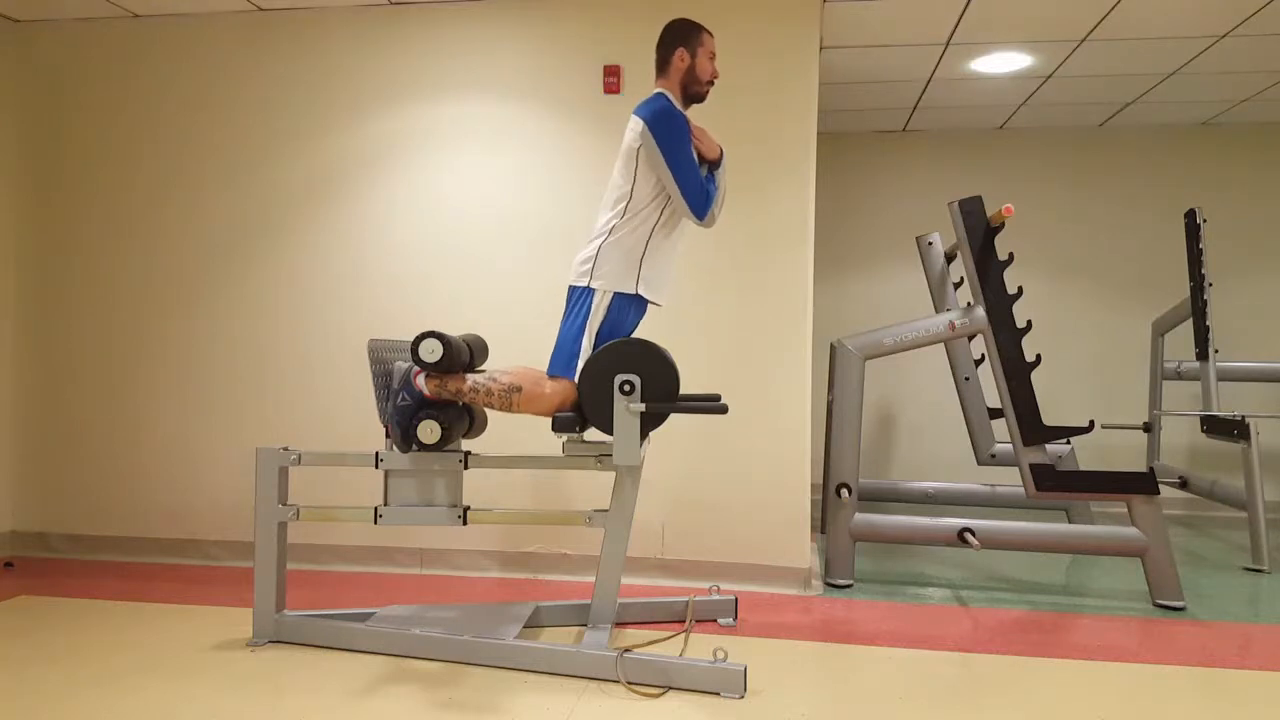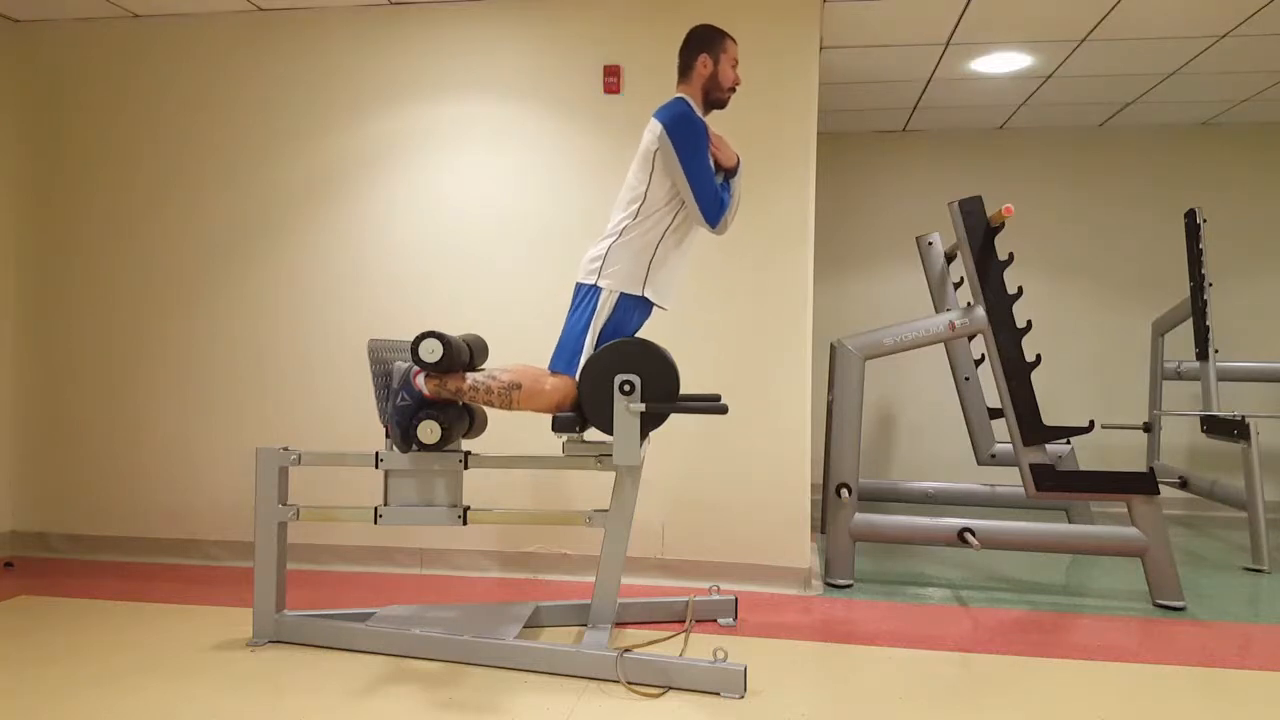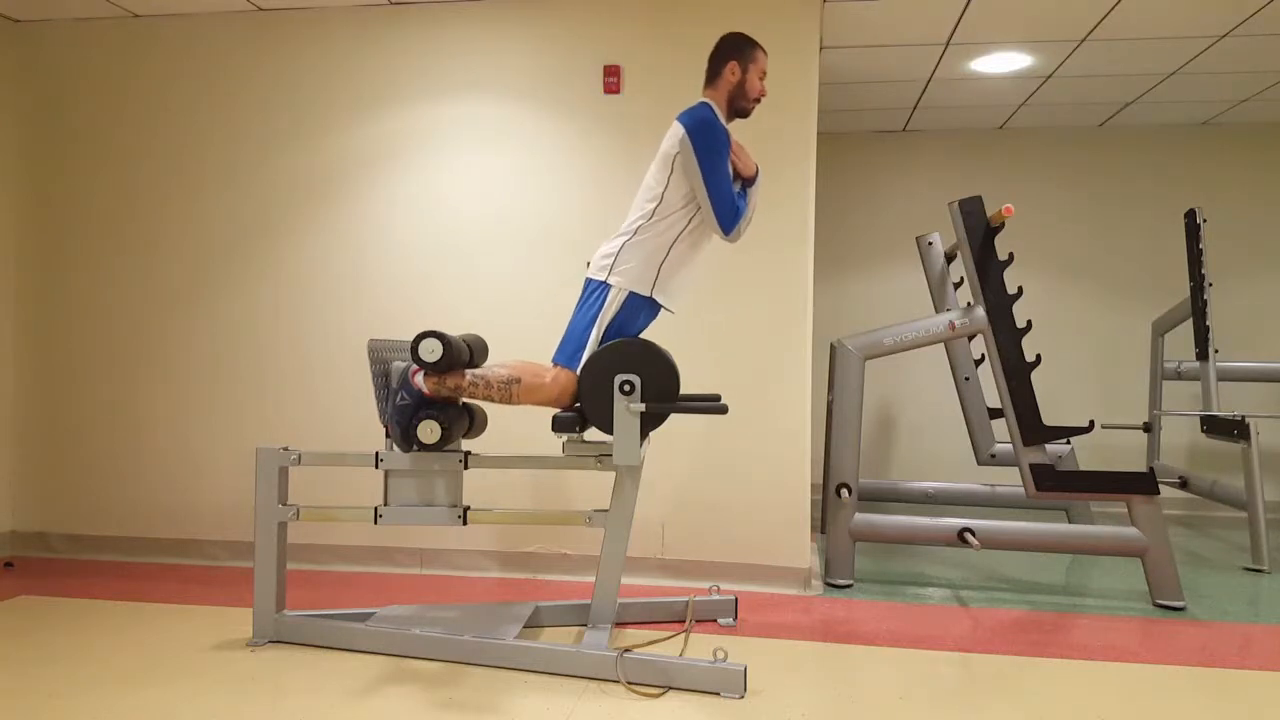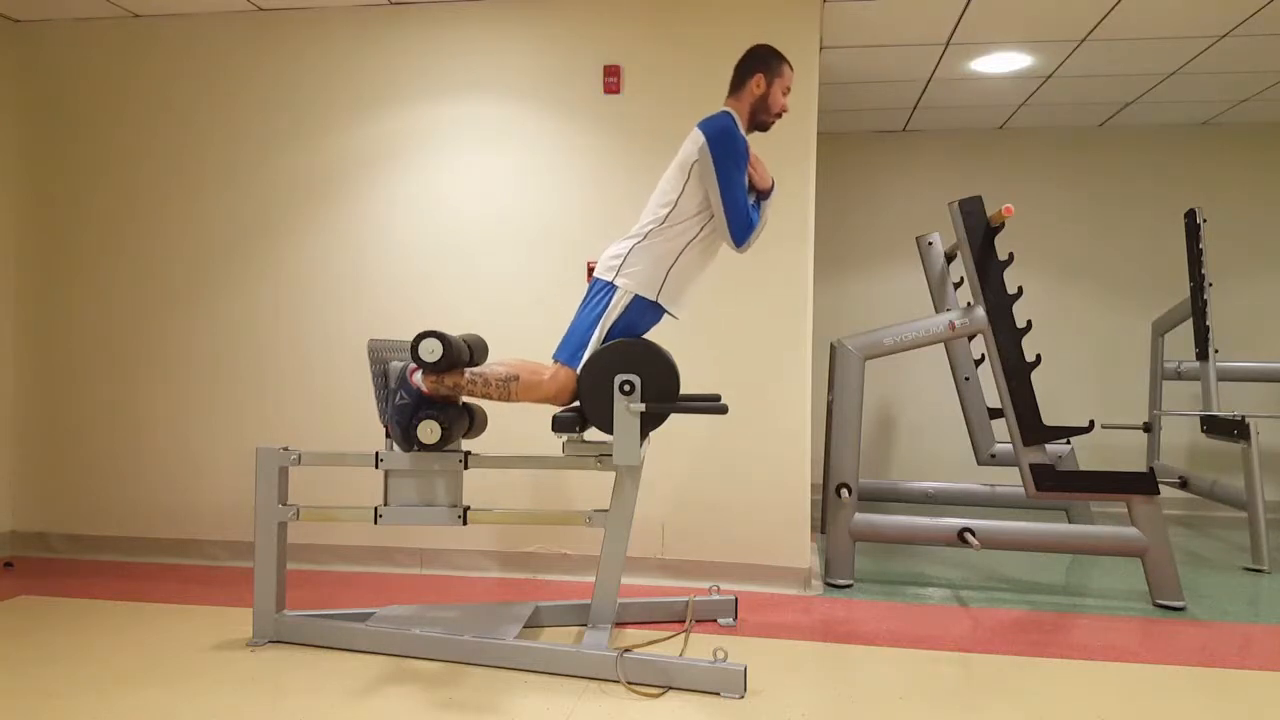
dt=0.3s
person 1, frame 1
left shoulder: (668, 121)
right shoulder: (664, 115)
left elbow: (708, 213)
right elbow: (700, 209)
left wrist: (713, 159)
right wrist: (710, 166)
left hip: (623, 282)
right hip: (610, 280)
left knee: (562, 387)
right knee: (559, 393)
left ankle: (433, 381)
right ankle: (423, 383)
person 1, frame 2
left shoulder: (686, 126)
right shoulder: (683, 120)
left elbow: (719, 220)
right elbow: (713, 216)
left wrist: (729, 168)
right wrist: (724, 171)
left hip: (629, 284)
right hip: (617, 281)
left knee: (562, 384)
right knee: (560, 391)
left ankle: (436, 381)
right ankle: (422, 382)
person 1, frame 3
left shoulder: (708, 131)
right shoulder: (705, 124)
left elbow: (734, 225)
right elbow: (726, 224)
left wrist: (748, 178)
right wrist: (743, 183)
left hip: (636, 283)
right hip: (626, 279)
left knee: (563, 383)
right knee: (560, 386)
left ankle: (436, 379)
right ankle: (422, 382)
person 1, frame 4
left shoulder: (724, 138)
right shoulder: (725, 134)
left elbow: (742, 235)
right elbow: (738, 235)
left wrist: (762, 191)
right wrist: (759, 194)
left hip: (642, 287)
right hip: (633, 282)
left knee: (564, 380)
right knee: (559, 383)
left ankle: (437, 377)
right ankle: (423, 380)
